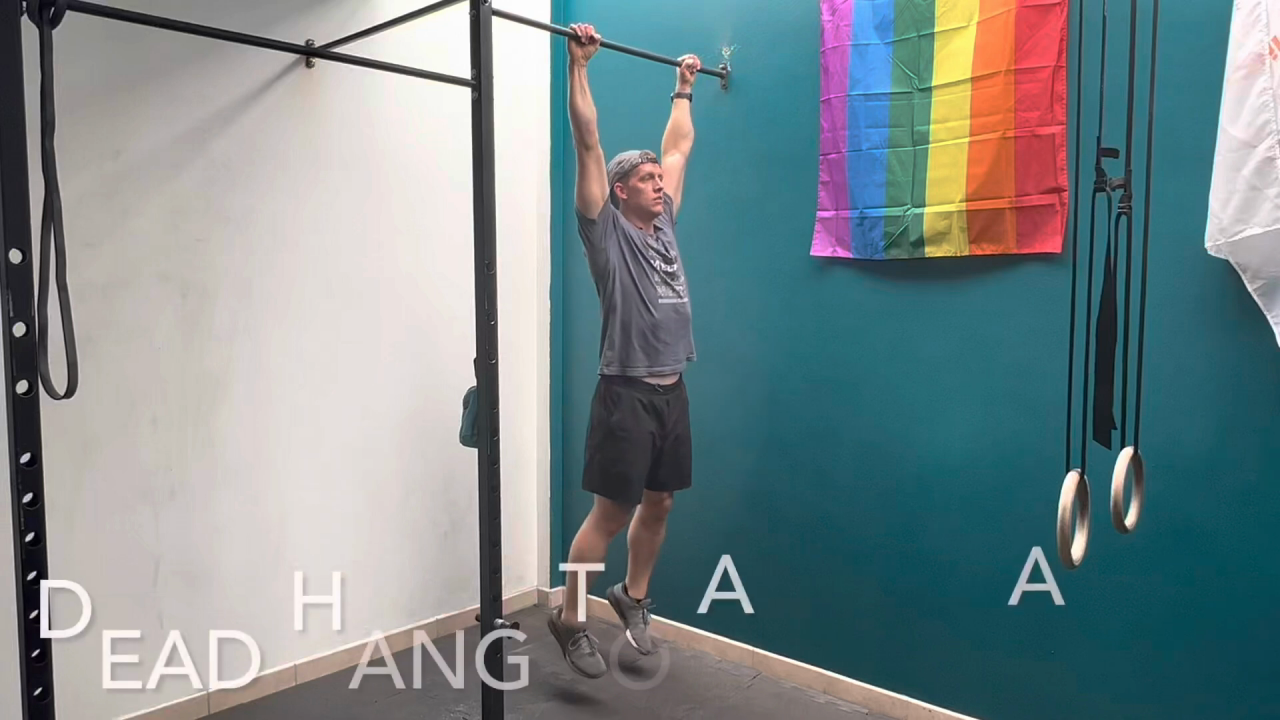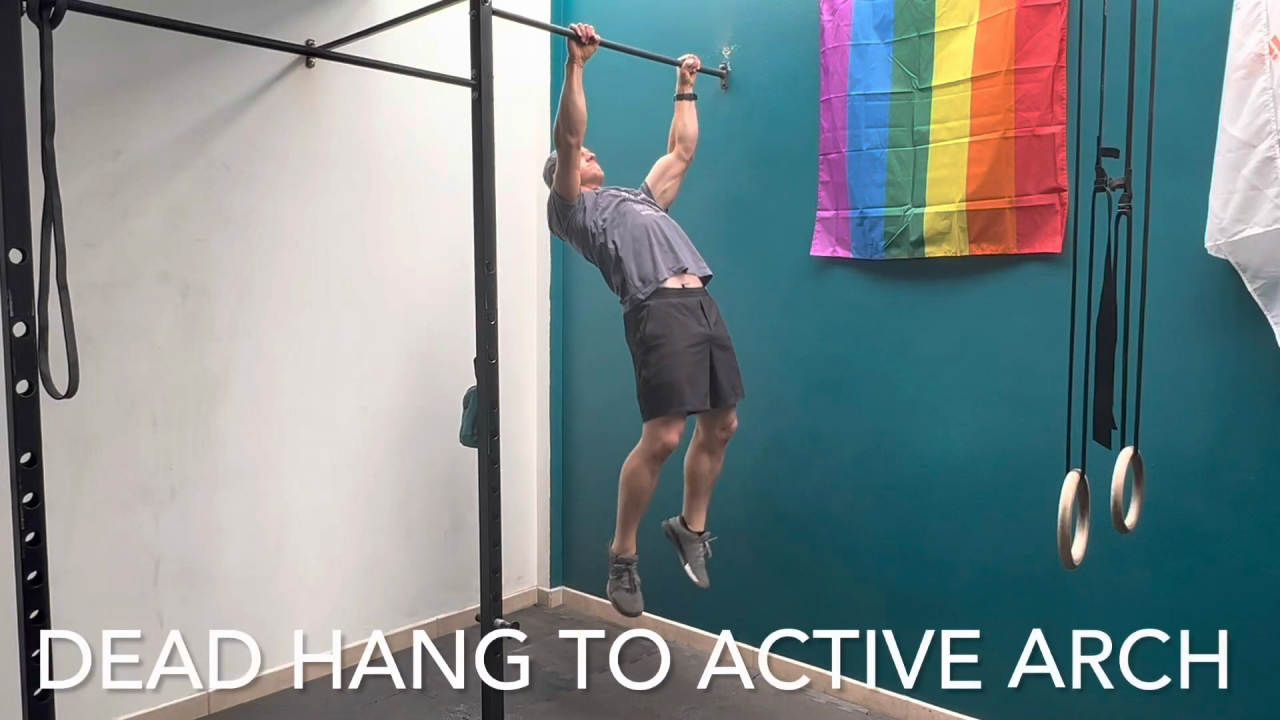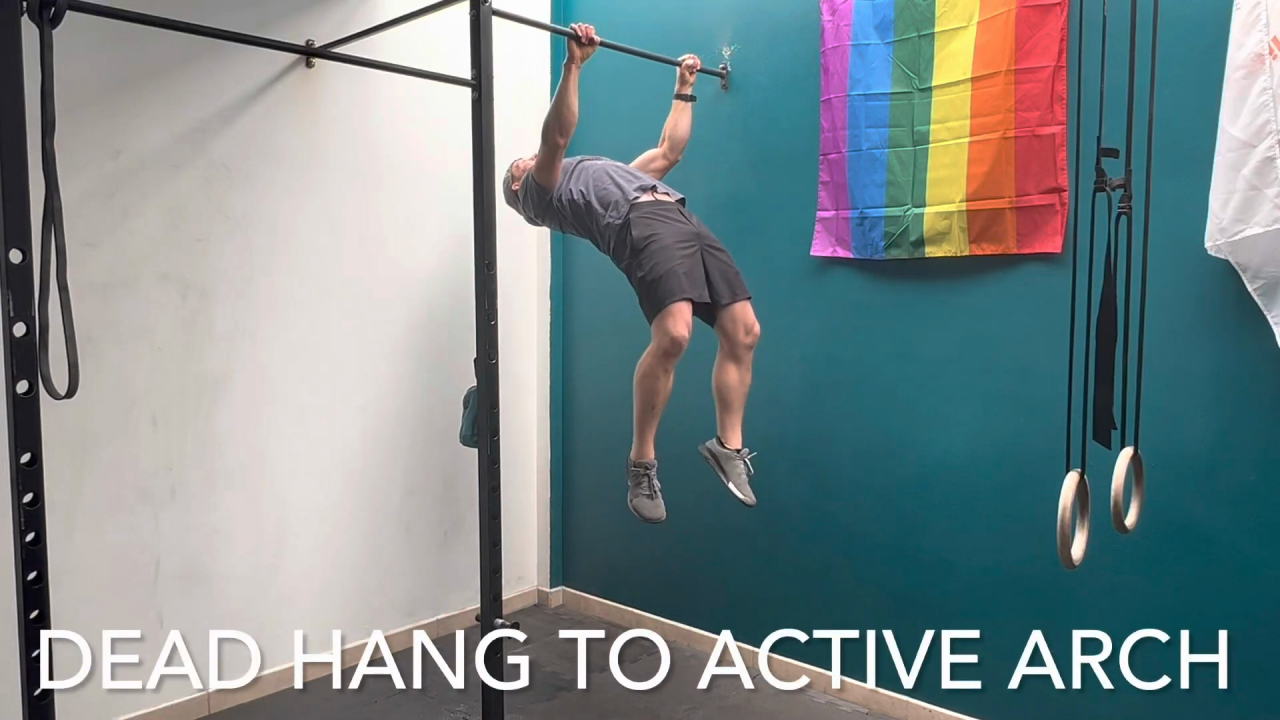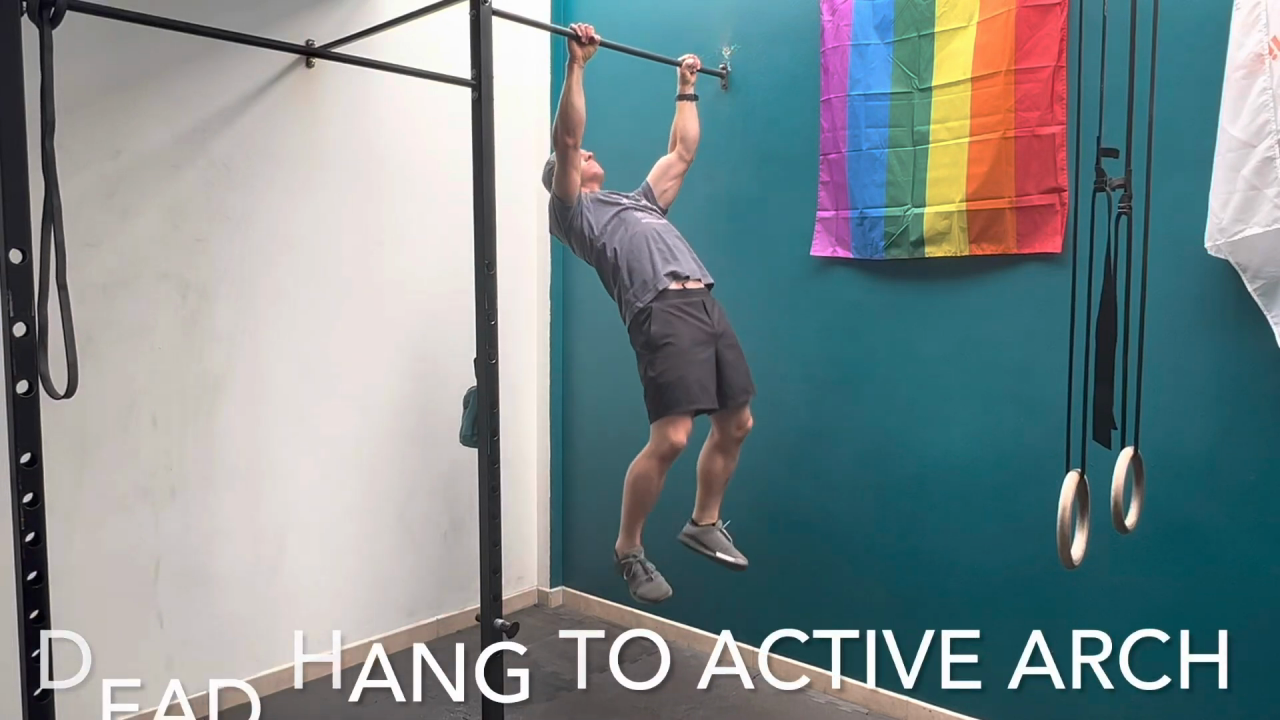
dt=0.7s
person 1, frame 1
left shoulder: (662, 225)
right shoulder: (605, 228)
left elbow: (678, 146)
right elbow: (588, 145)
left wrist: (684, 86)
right wrist: (579, 64)
left hip: (672, 392)
right hip: (627, 394)
left knee: (657, 506)
right knee: (609, 513)
left ankle: (633, 598)
right ankle: (571, 621)
person 1, frame 2
left shoulder: (637, 198)
right shoulder: (569, 210)
left elbow: (681, 152)
right elbow: (568, 138)
left wrist: (684, 89)
right wrist: (575, 63)
left hip: (704, 305)
right hip: (659, 311)
left knee: (721, 427)
right knee: (663, 437)
left ankle: (691, 525)
right ankle: (622, 555)
person 1, frame 3
left shoulder: (600, 174)
right shoulder: (541, 194)
left elbow: (667, 153)
right elbow: (556, 137)
left wrist: (684, 88)
right wrist: (574, 63)
left hip: (684, 221)
right hip: (643, 226)
left knee: (743, 332)
right knee: (673, 335)
left ankle: (729, 447)
right ankle: (642, 463)
person 1, frame 4
left shoulder: (638, 200)
right shoulder: (572, 210)
left elbow: (681, 153)
right elbow: (565, 138)
left wrist: (686, 88)
right wrist: (576, 64)
left hip: (706, 306)
right hip: (661, 313)
left knee: (735, 425)
right knee: (670, 439)
left ankle: (704, 524)
right ankle: (628, 551)
